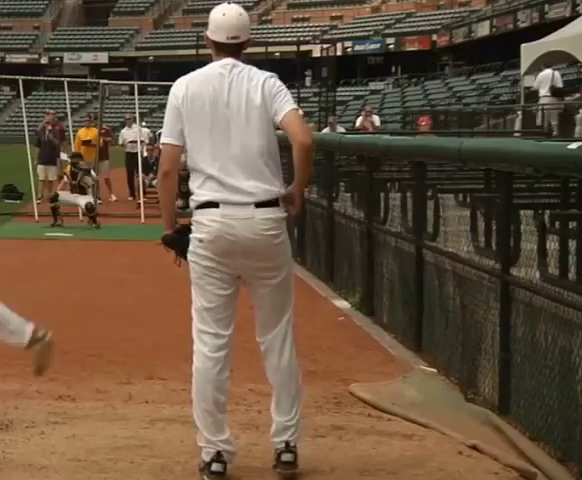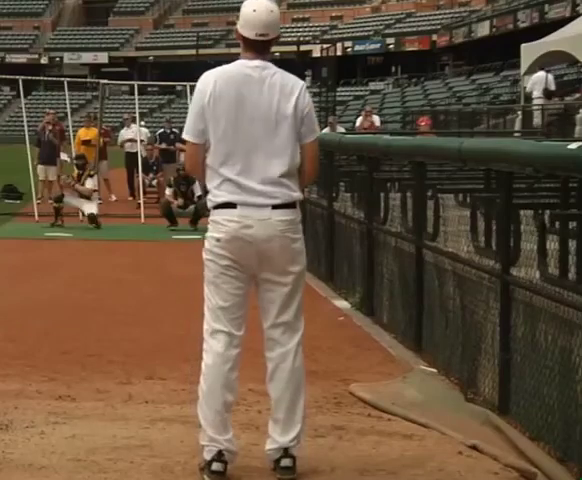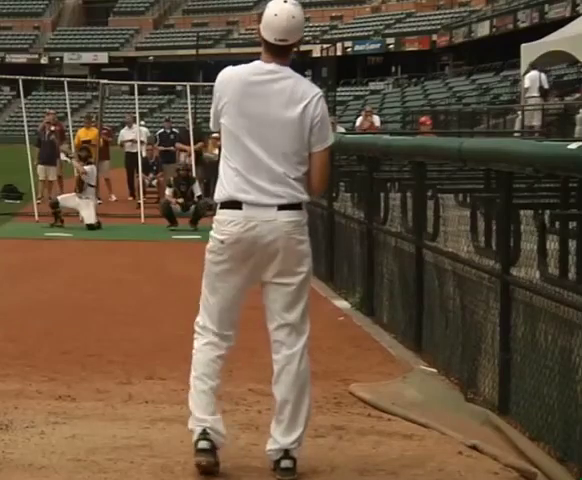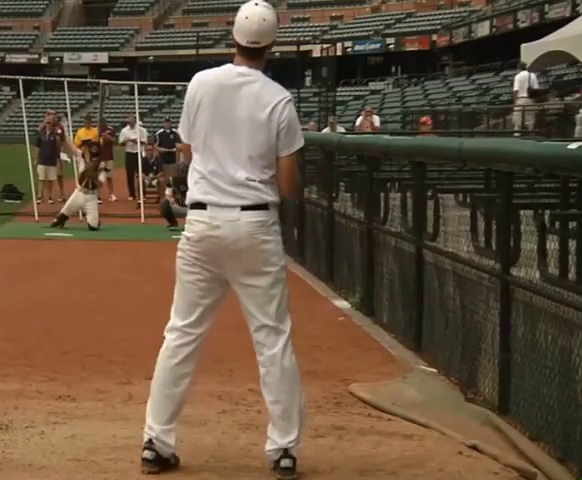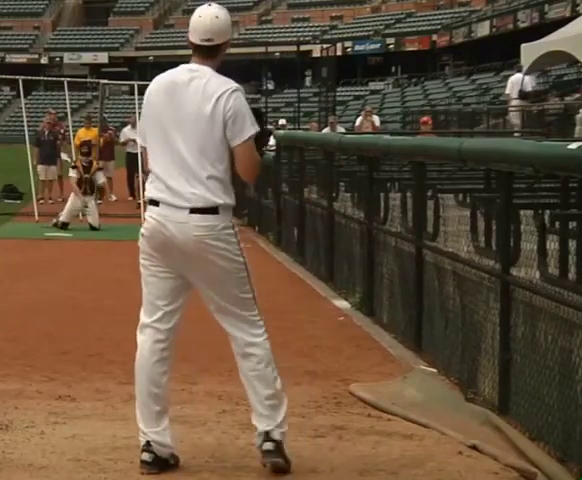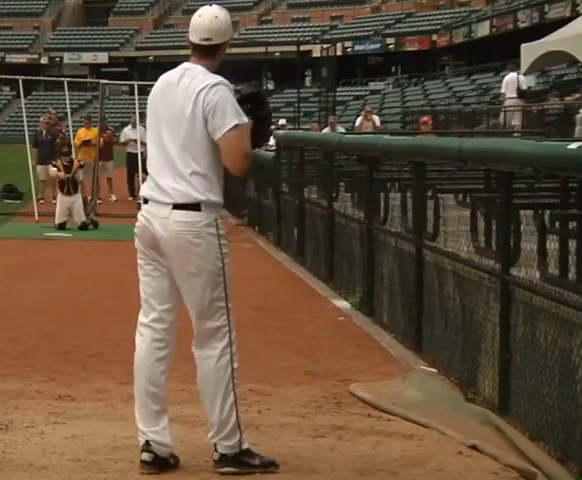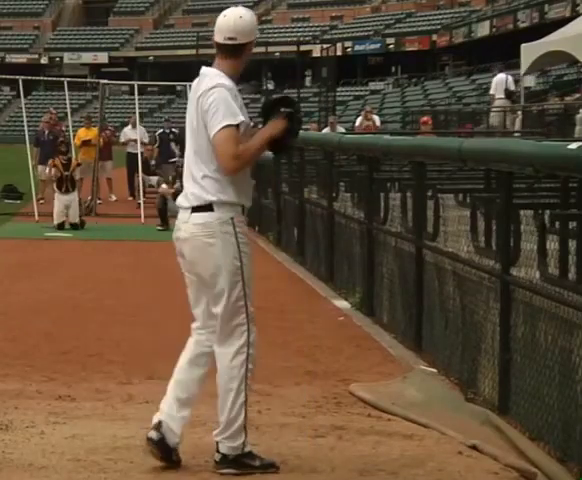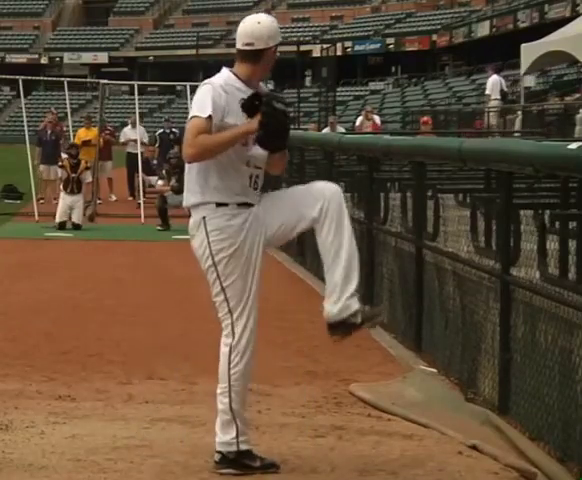
dt=0.4s
person 1, frame 1
left shoulder: (184, 87)
right shoulder: (265, 82)
left elbow: (168, 169)
right elbow: (304, 141)
left wrist: (168, 226)
right wrist: (298, 190)
left hip: (211, 222)
right hip: (265, 220)
left knee: (211, 341)
right knee: (276, 337)
right ankle: (286, 442)
person 1, frame 2
left shoulder: (211, 81)
right shoulder: (295, 88)
left elbow: (193, 163)
right elbow: (310, 171)
left hip: (227, 222)
right hip: (282, 223)
left knee: (221, 340)
right knee: (284, 340)
person 1, frame 3
left shoulder: (228, 80)
right shoulder: (311, 96)
right elbow: (318, 182)
left hip: (233, 221)
right hip: (288, 225)
left knee: (212, 331)
right knee: (289, 340)
left ankle: (205, 431)
person 1, frame 4
left shoulder: (199, 84)
right shoulder: (279, 99)
right elbow: (287, 185)
left hip: (202, 222)
right hip: (256, 226)
left knee: (182, 333)
right knee: (274, 340)
left ankle: (156, 442)
person 1, frame 5
left shoulder: (157, 87)
right shoulder: (227, 92)
right elbow: (250, 173)
right wrist: (248, 142)
left hip: (158, 219)
right hip: (207, 224)
left knee: (154, 332)
right knee: (247, 329)
right ankle: (270, 434)
person 1, frame 6
left shoulder: (161, 84)
right shoulder: (214, 88)
right elbow: (238, 164)
right wrist: (246, 128)
left hip: (151, 217)
right hip: (193, 222)
left knee: (152, 331)
right knee: (213, 338)
person 1, frame 7
left shoulder: (204, 83)
right shoulder: (220, 90)
right elbow: (231, 161)
left wrist: (261, 137)
right wrist: (271, 131)
left hip: (191, 221)
right hip: (216, 222)
left knee: (206, 332)
right knee: (234, 335)
left ankle: (166, 428)
right ankle: (231, 449)
person 1, frame 8
left shoulder: (261, 96)
right shoulder: (215, 90)
left elbow: (275, 167)
right elbow: (192, 150)
left wrist: (276, 136)
right wrist: (246, 129)
left hip: (255, 213)
right hip: (218, 222)
left knee: (327, 194)
right knee: (239, 333)
left ankle: (341, 310)
